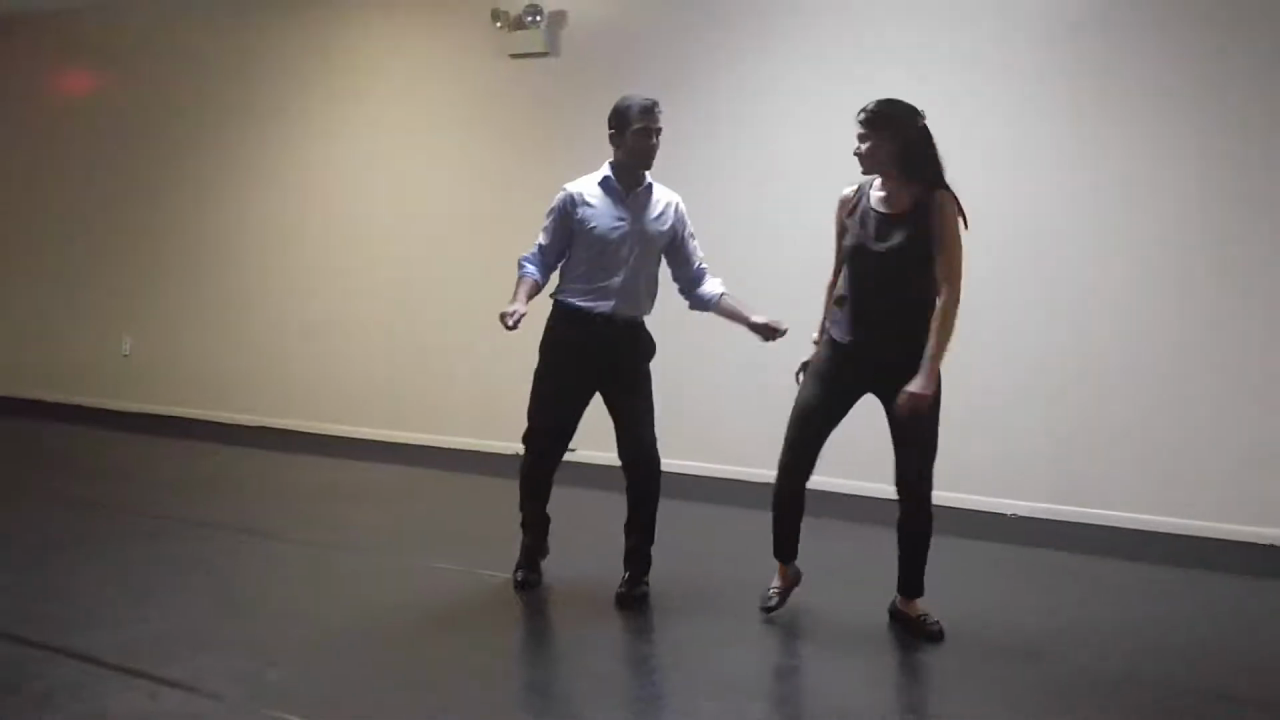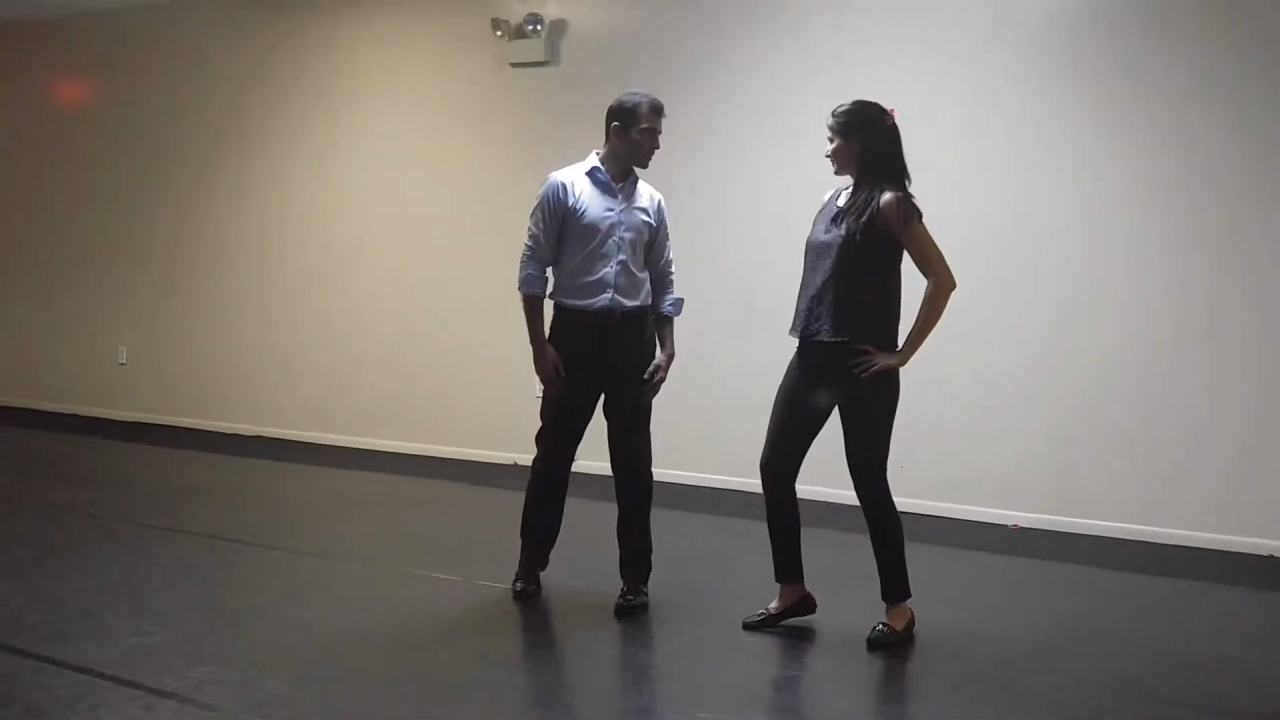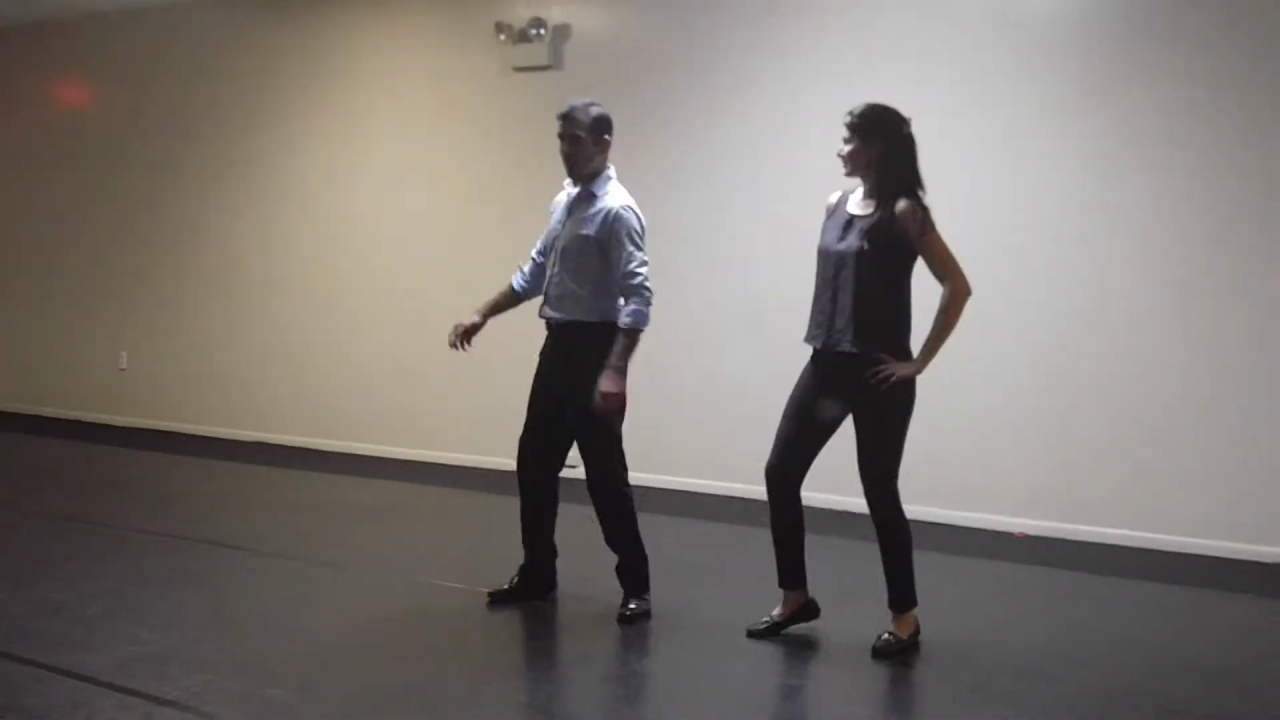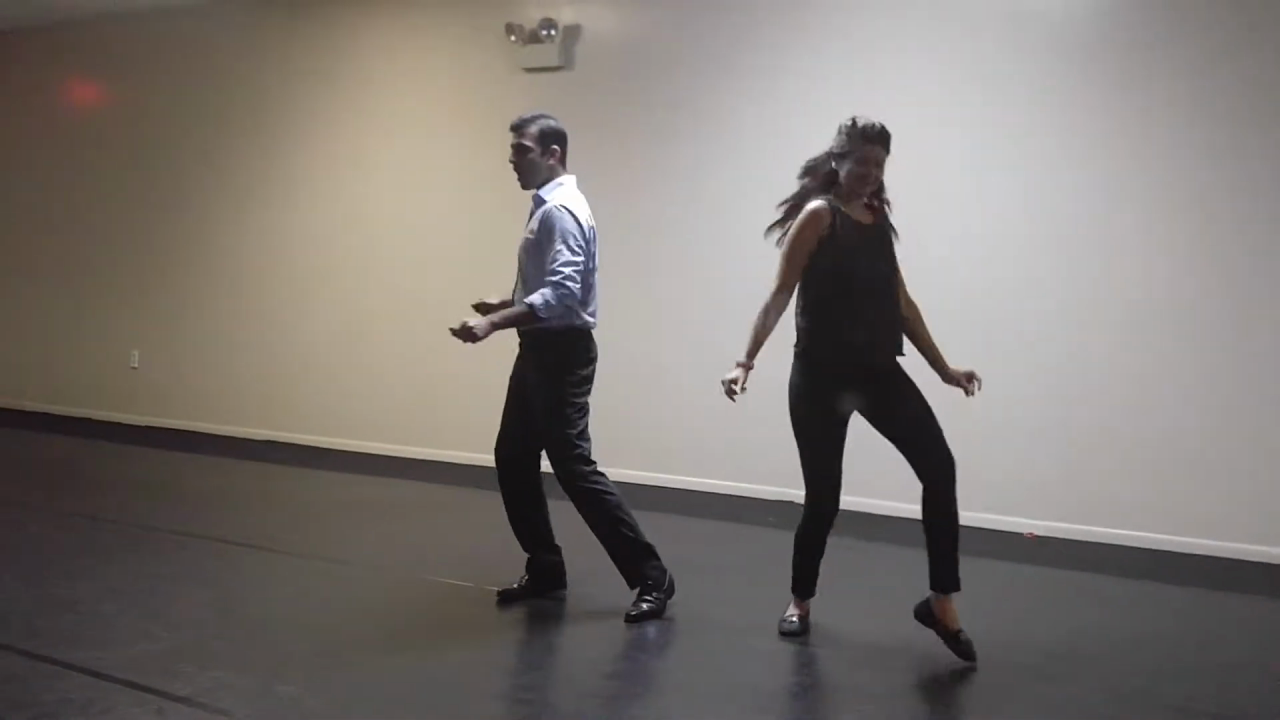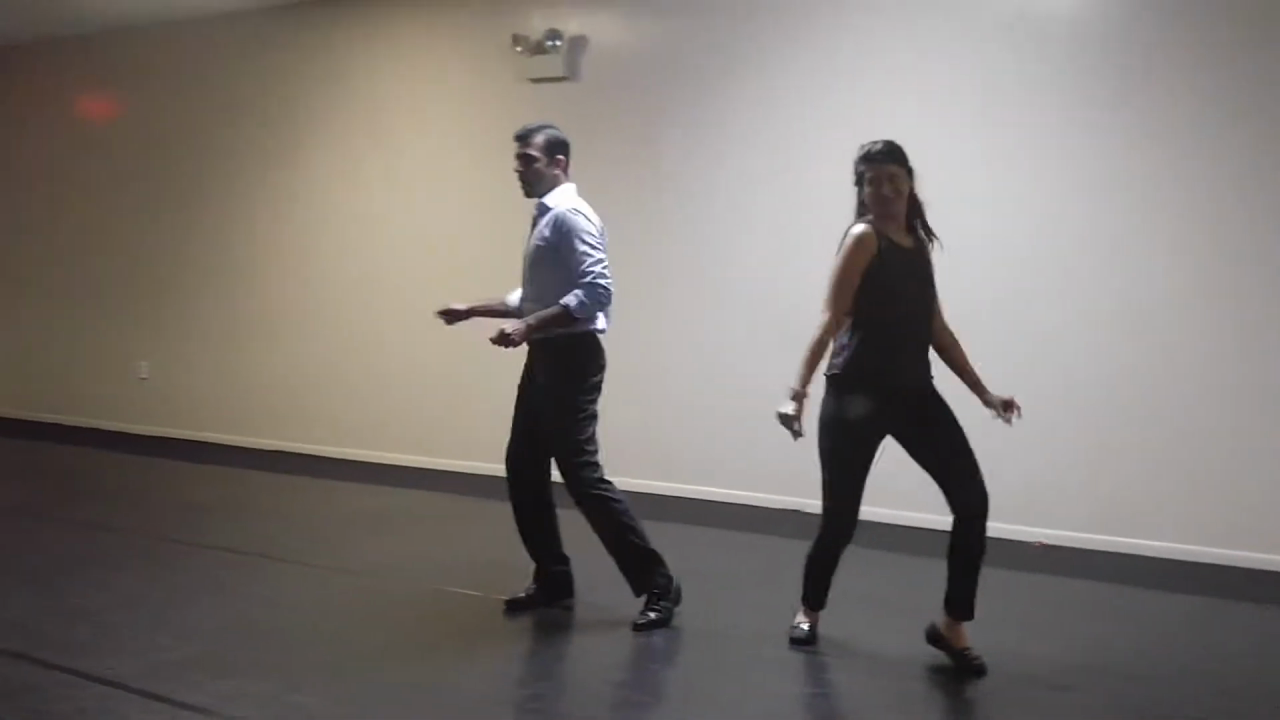
dt=0.7s
person 1, frame 1
left shoulder: (937, 203)
right shoulder: (853, 203)
left elbow: (948, 293)
left wrist: (929, 373)
right wrist: (818, 343)
left hip: (905, 362)
right hip: (844, 354)
left knee: (915, 485)
right knee: (793, 464)
left ankle: (907, 599)
right ankle: (785, 568)
person 1, frame 2
left shoulder: (888, 204)
right shoulder: (832, 201)
left elbow: (942, 280)
left wrist: (903, 353)
right wrist: (811, 342)
left hip: (862, 365)
right hip: (811, 358)
left knee: (869, 485)
right knee: (774, 469)
left ankle: (898, 607)
right ankle: (792, 591)
person 1, frame 3
left shoulder: (904, 212)
right shoulder: (836, 205)
left elbow: (957, 287)
left wrist: (920, 361)
left hip: (878, 373)
right hip: (826, 365)
left knee: (879, 493)
right knee: (780, 473)
left ankle: (904, 617)
right ankle: (794, 597)
person 1, frame 4
left shoulder: (882, 223)
right shoulder: (816, 216)
left elbow: (899, 301)
right elbow: (780, 295)
left wrist: (941, 366)
right wrist: (746, 363)
left hip: (881, 371)
right hip: (821, 375)
left knee: (939, 470)
right knee: (822, 499)
left ankle: (941, 602)
right ankle: (799, 602)
person 1, frame 5
left shoulder: (919, 244)
right shoulder: (863, 237)
left elbow: (935, 327)
right elbow: (831, 320)
left wrist: (982, 392)
right wrist: (799, 392)
left hip: (915, 393)
right hip: (858, 394)
left knee: (972, 501)
right knee: (839, 520)
left ankle: (952, 625)
right ankle: (809, 610)
person 2, frame 1
left shoulder: (669, 208)
right shoulder: (577, 197)
left elbow: (697, 281)
right elbow: (541, 258)
left wrist: (750, 320)
right wrist: (520, 301)
left hip: (628, 341)
right hip: (572, 335)
left knee: (643, 460)
right knee: (542, 449)
left ankle: (636, 569)
right ankle: (531, 553)
person 2, frame 2
left shoulder: (652, 202)
right shoulder: (562, 187)
left elbow: (662, 281)
right elbow: (533, 269)
left wrist: (665, 348)
right wrist: (539, 343)
left hip: (633, 337)
right hip: (575, 332)
left knee: (633, 461)
right knee: (554, 452)
left ankle: (635, 578)
right ankle: (531, 564)
person 2, frame 3
left shoulder: (618, 210)
right shoulder: (564, 202)
left elbow: (637, 297)
right elbow: (534, 273)
left wrist: (616, 370)
right wrist: (481, 316)
left hip: (595, 348)
right hip: (557, 345)
left knee: (604, 470)
right knee: (535, 461)
left ankle: (635, 585)
right ankle: (537, 573)
person 2, frame 4
left shoulder: (560, 209)
right shoulder: (546, 207)
left elbow: (560, 294)
left wrist: (492, 323)
right wrist: (500, 305)
left hip: (562, 353)
right hip: (538, 351)
left knee: (575, 469)
right knee: (513, 458)
left ankle: (652, 578)
right ankle: (545, 569)
person 2, frame 5
left shoulder: (572, 216)
right shoulder: (544, 218)
left elbow: (594, 292)
left wrist: (528, 326)
right wrist: (474, 310)
left hip: (572, 358)
right hip: (544, 359)
left knee: (582, 476)
right knee: (523, 469)
left ankle: (658, 587)
right ankle: (552, 579)
